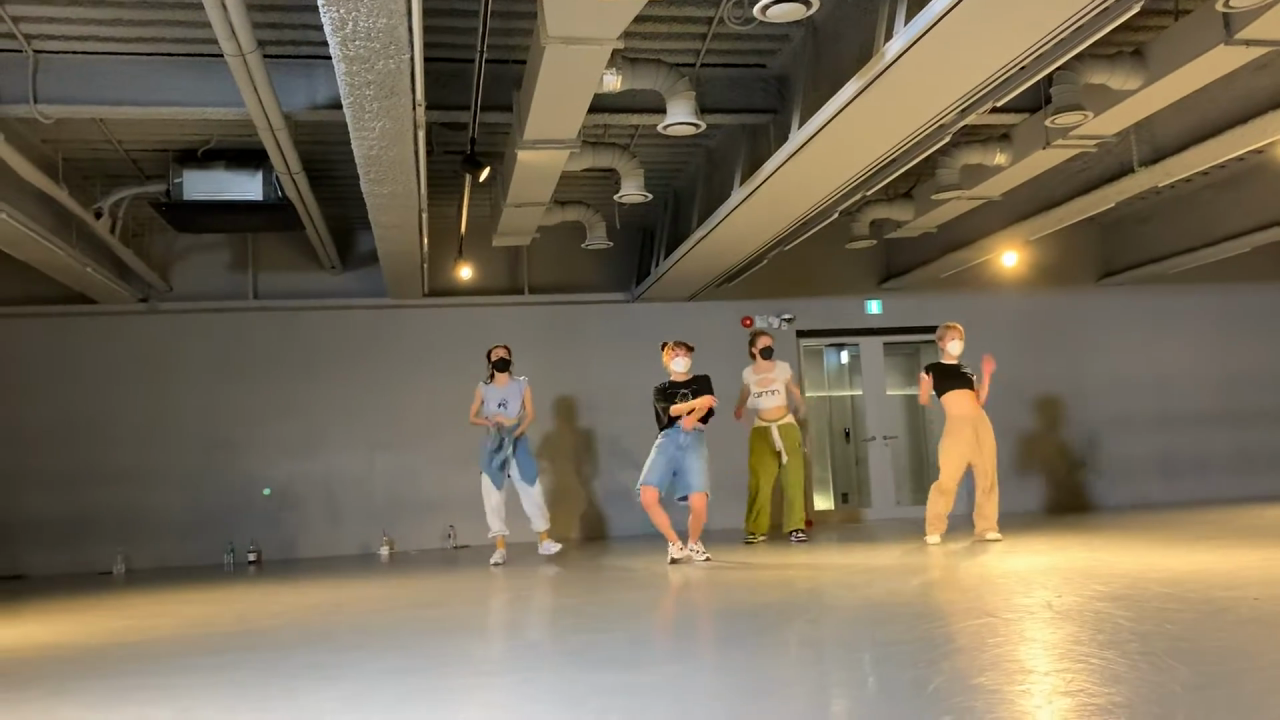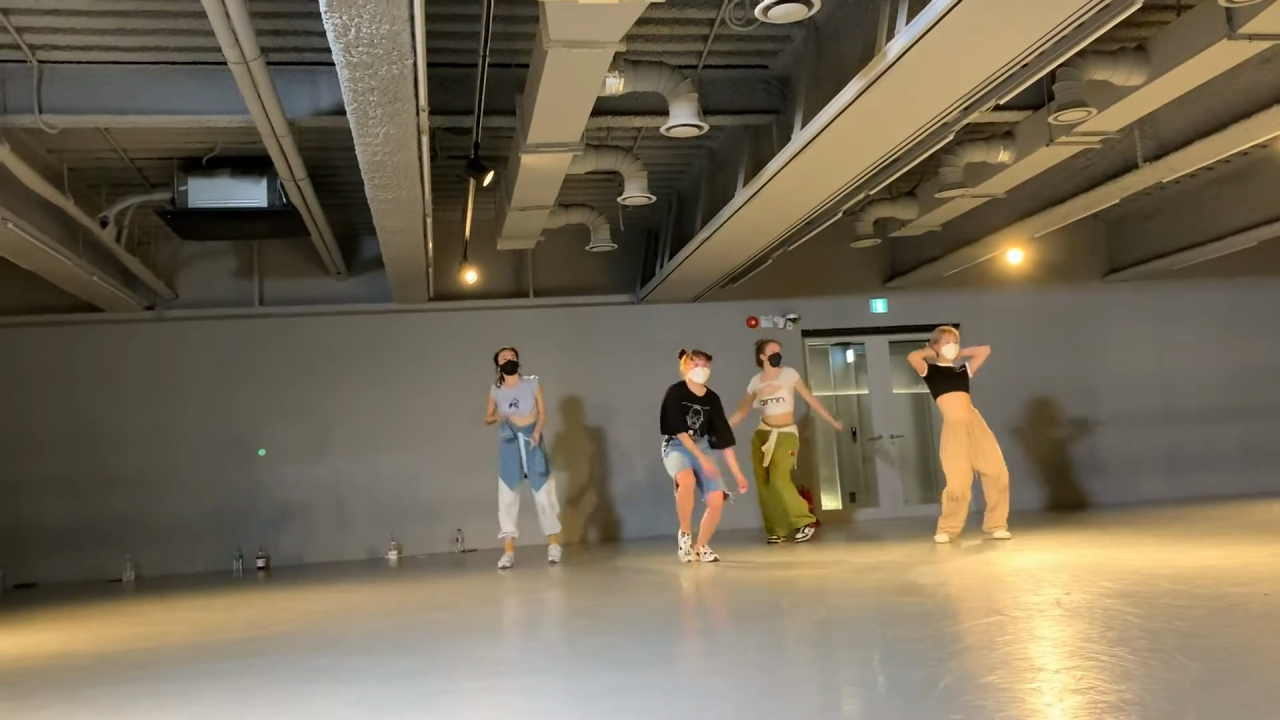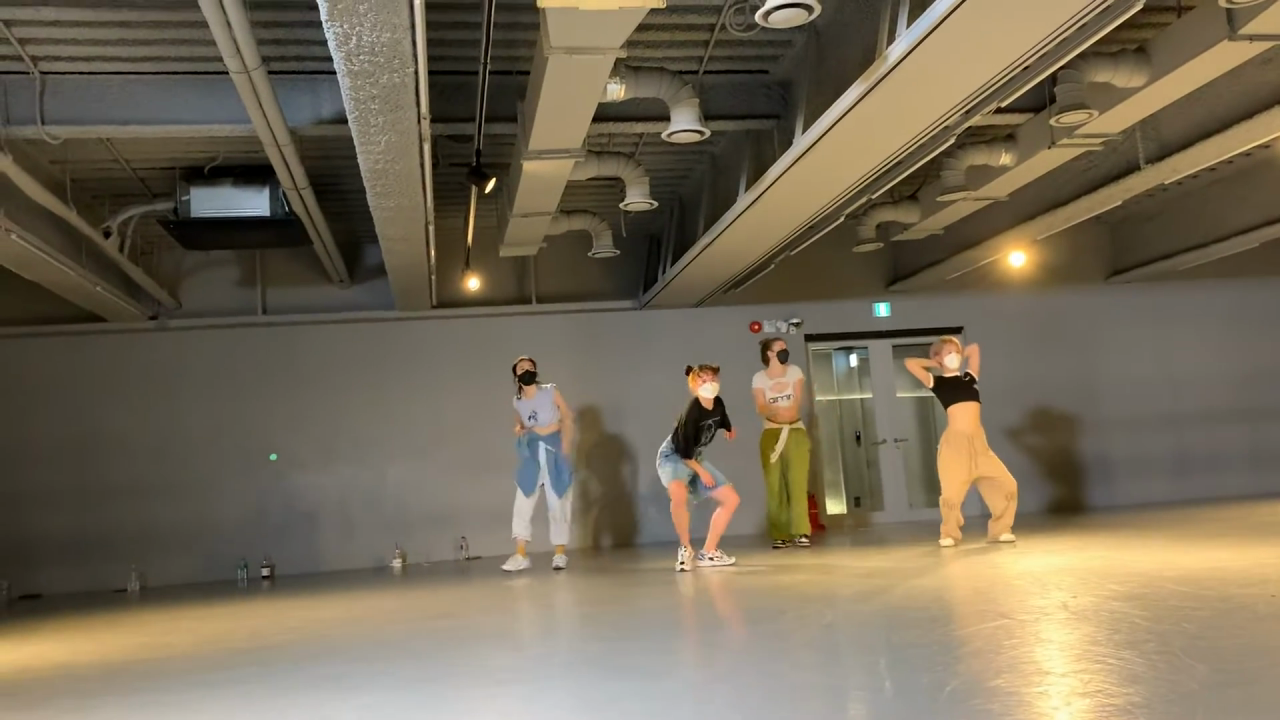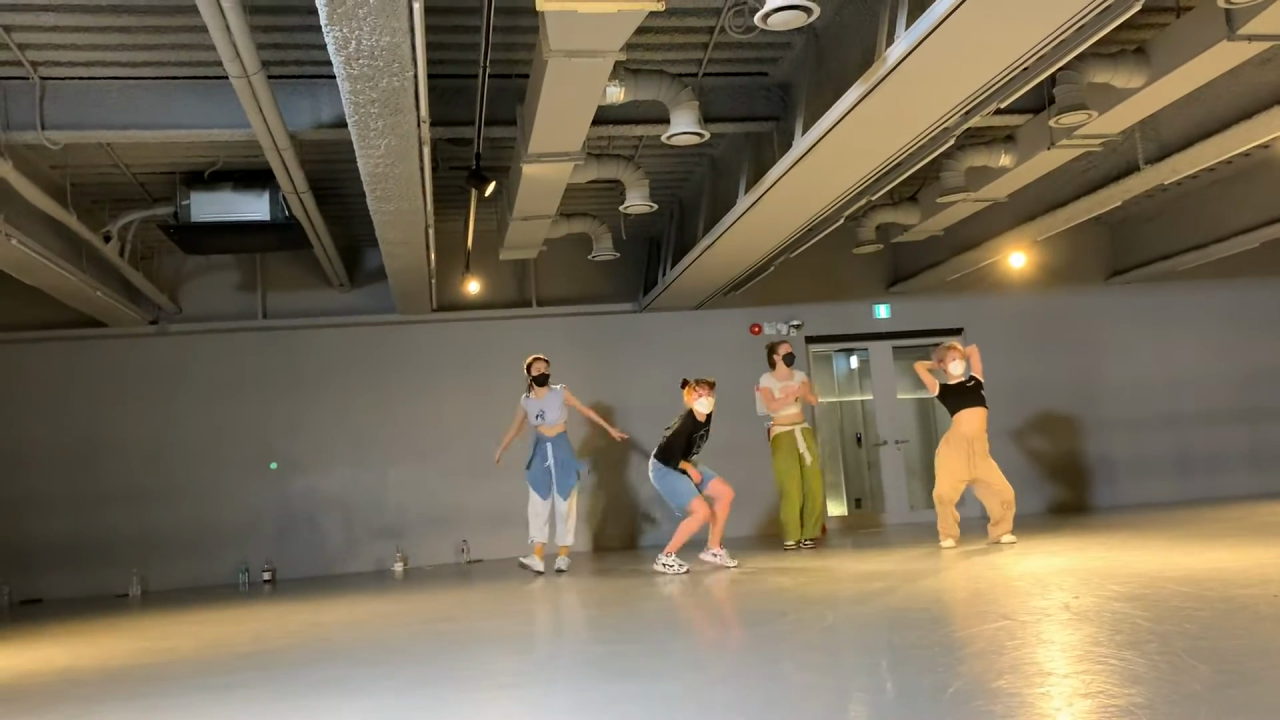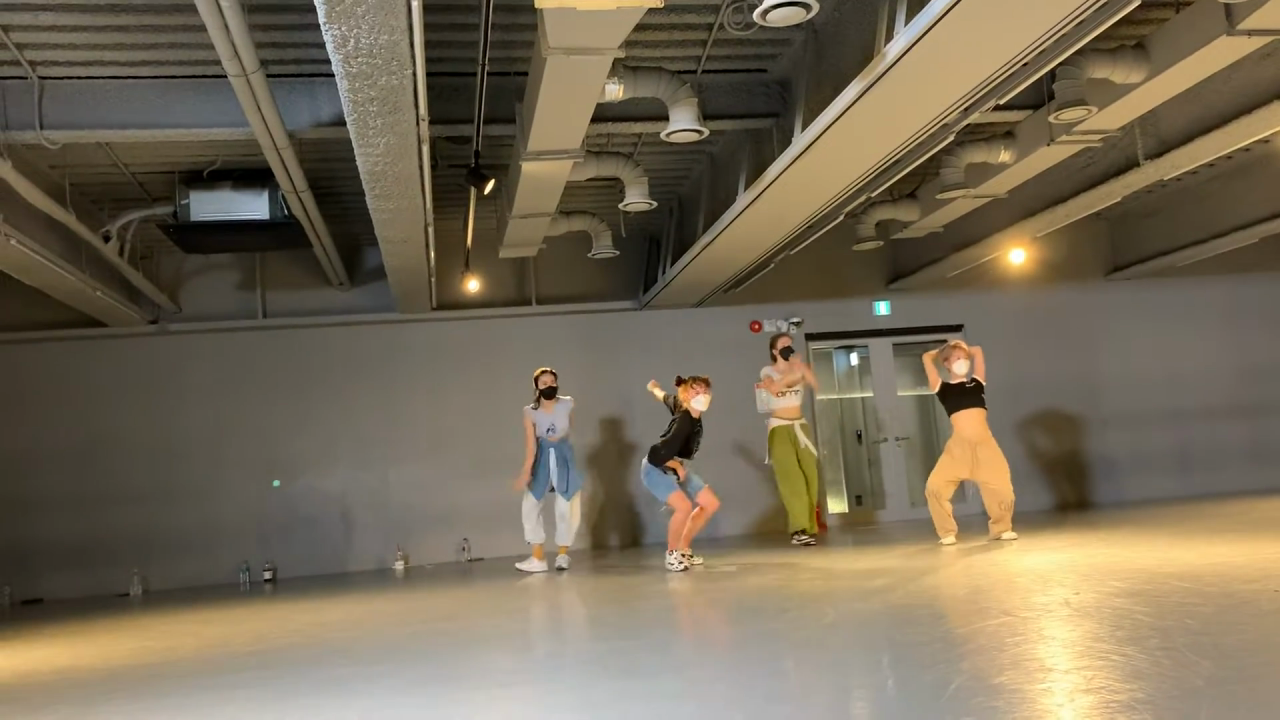
dt=0.3s
person 1, frame 1
left shoulder: (521, 384)
right shoulder: (483, 388)
left elbow: (530, 415)
right elbow: (471, 417)
left wrist: (518, 431)
right wrist: (486, 420)
left hip: (517, 440)
right hip: (495, 443)
left knee: (532, 491)
right knee: (493, 496)
left ankle: (545, 540)
right ankle: (500, 548)
person 1, frame 2
left shoulder: (532, 383)
right shoulder: (496, 391)
left elbow: (542, 413)
right elbow: (487, 418)
left wrist: (537, 431)
right wrist: (497, 417)
left hip: (531, 440)
right hip: (510, 443)
left knee: (544, 494)
right knee: (508, 497)
left ankle: (554, 544)
right ankle: (509, 551)
person 1, frame 3
left shoulder: (550, 391)
right shoulder: (518, 400)
left elbow: (568, 418)
left wrist: (566, 443)
right wrist: (519, 429)
left hip: (554, 448)
right hip: (531, 450)
left knee: (557, 502)
right knee: (524, 501)
left ankle: (560, 553)
right ankle: (520, 555)
person 1, frame 4
left shoulder: (560, 393)
right shoulder: (526, 401)
left elbow: (585, 411)
right elbow: (516, 426)
left wrist: (610, 429)
right wrist: (501, 449)
left hip: (560, 448)
right hip: (540, 450)
left knee: (564, 503)
right knee: (538, 504)
left ankle: (563, 556)
right ankle: (537, 557)
person 1, frame 5
left shoulder: (567, 404)
right shoulder: (530, 412)
right elbow: (531, 444)
right wrist: (526, 471)
left hip: (563, 455)
right hip: (542, 454)
left knee: (566, 507)
right knee: (530, 505)
left ankle: (562, 554)
right ankle: (537, 558)
person 2, frame 1
left shoulder: (966, 369)
right shoulder: (933, 369)
left elbow: (980, 398)
right elbow: (924, 398)
left wrist: (986, 375)
right wrist: (925, 390)
left hip: (979, 422)
right hip: (956, 425)
left knee: (987, 477)
right knee: (948, 479)
left ankle: (987, 527)
right ankle: (934, 529)
person 2, frame 2
left shoulder: (963, 370)
right shoulder: (929, 369)
left elbow: (985, 350)
right elbow: (912, 357)
left wrist: (961, 354)
right wrist: (929, 353)
left hip: (975, 425)
right hip: (954, 430)
left knee: (998, 475)
right knee: (958, 485)
left ankle: (996, 525)
right ankle: (947, 529)
person 2, frame 3
left shoulder: (969, 377)
right shoulder: (936, 382)
left elbow: (974, 348)
right elbow: (909, 363)
left wrist: (959, 359)
right wrist: (934, 363)
left hip: (978, 441)
right hip: (954, 441)
left knee: (1007, 485)
right knee: (951, 493)
left ankle: (1000, 530)
right ankle: (949, 534)
person 2, frame 4
left shoulder: (975, 381)
right shoulder: (942, 389)
left elbow: (973, 349)
right elbow: (918, 366)
right wrist: (936, 365)
left hip: (979, 446)
right hip: (955, 444)
left knee: (1004, 492)
right knee: (944, 492)
left ankle: (1000, 532)
right ankle: (949, 535)
person 2, frame 5
left shoulder: (976, 383)
right shoulder: (942, 388)
left elbow: (978, 351)
right elbow: (926, 357)
right wrist: (943, 353)
left hip: (985, 446)
right hip: (958, 448)
left knee: (1003, 492)
right knee: (934, 487)
left ankle: (1000, 528)
right ankle: (947, 532)
person 3, frame 1
left shoulder: (782, 367)
right shoulder: (748, 373)
left elbow: (793, 391)
left wrist: (800, 407)
right wrist: (739, 410)
left hip: (785, 426)
right hip: (760, 429)
left knee: (793, 477)
right knee: (759, 479)
left ankle: (796, 527)
right ankle: (756, 529)
person 3, frame 2
left shoulder: (789, 374)
right shoulder: (755, 381)
left elbow: (808, 397)
right elbow: (743, 409)
left wrist: (830, 419)
left hip: (786, 433)
right hip: (763, 435)
left knee: (779, 481)
right knee: (764, 485)
left ankle: (804, 521)
right ankle: (776, 530)
person 3, frame 3
left shoulder: (794, 371)
right shoulder: (759, 378)
left elbow: (799, 399)
right elbow: (761, 408)
left wrist: (788, 410)
right wrist: (773, 411)
left hip: (795, 430)
right hip: (771, 432)
left knee: (798, 481)
right knee: (774, 484)
left ankle: (800, 532)
right ankle: (780, 534)
person 3, frame 4
left shoulder: (800, 376)
right shoulder: (766, 379)
left elbow: (813, 400)
right elbow: (770, 406)
left wrist: (804, 391)
right wrist: (794, 393)
left hip: (803, 432)
right hip: (781, 434)
left knee: (813, 484)
right knee: (790, 487)
left ankle: (808, 534)
right ankle: (791, 535)
person 3, frame 5
left shoulder: (799, 369)
right shoulder: (768, 371)
left elbow: (814, 383)
right elbow: (772, 388)
left wrist: (800, 367)
right wrist: (794, 375)
left hip: (800, 426)
right hip: (779, 427)
left knee: (809, 478)
right knee: (790, 476)
left ankle: (807, 530)
right ankle: (798, 527)
person 4, frame 1
left shoulder: (702, 381)
right shoulder: (661, 389)
left elbow: (707, 404)
right elbow: (671, 410)
left wrist: (693, 415)
right wrist: (696, 401)
left hip: (693, 440)
right hip: (667, 440)
left knee: (699, 503)
right knee: (647, 496)
left ankle: (693, 543)
right ankle: (675, 543)
person 4, frame 2
left shoulder: (713, 399)
right shoulder: (675, 392)
left elbow: (724, 437)
right elbow: (678, 430)
left wrist: (737, 472)
right wrist: (700, 457)
left hip: (703, 448)
right hip: (676, 447)
left knee: (716, 500)
right knee: (687, 480)
left ankle: (701, 547)
right ankle: (685, 534)
person 4, frame 3
left shoulder: (717, 403)
right shoulder: (692, 411)
right elbow: (683, 450)
left wrist: (729, 430)
right wrist: (701, 471)
left hip: (695, 459)
right hip: (672, 457)
left knee: (731, 499)
right knee: (678, 492)
left ankle: (708, 552)
right ankle: (685, 548)
person 4, frame 4
left shoulder: (706, 414)
right shoulder: (685, 423)
right elbow: (667, 455)
right wrist: (691, 469)
left hip: (684, 465)
right hip: (664, 468)
left knee: (726, 493)
right knee: (702, 511)
left ankle: (713, 548)
right ankle: (666, 556)
person 4, frame 5
left shoulder: (683, 406)
right shoulder: (684, 423)
left elbow: (666, 398)
right elbow: (658, 455)
left wrist: (654, 389)
right wrist: (677, 466)
left hip: (673, 466)
right hip: (656, 467)
left knee: (711, 504)
right knee: (683, 506)
left ankle: (681, 549)
right ankle: (671, 554)
